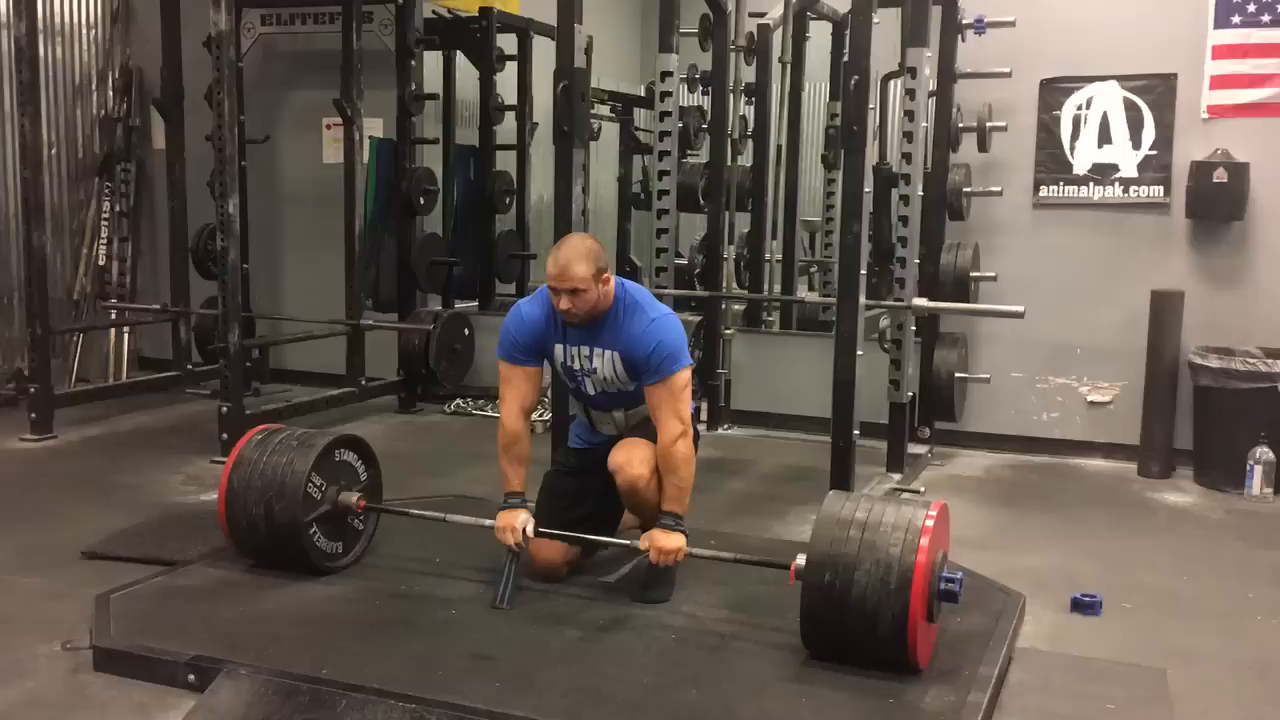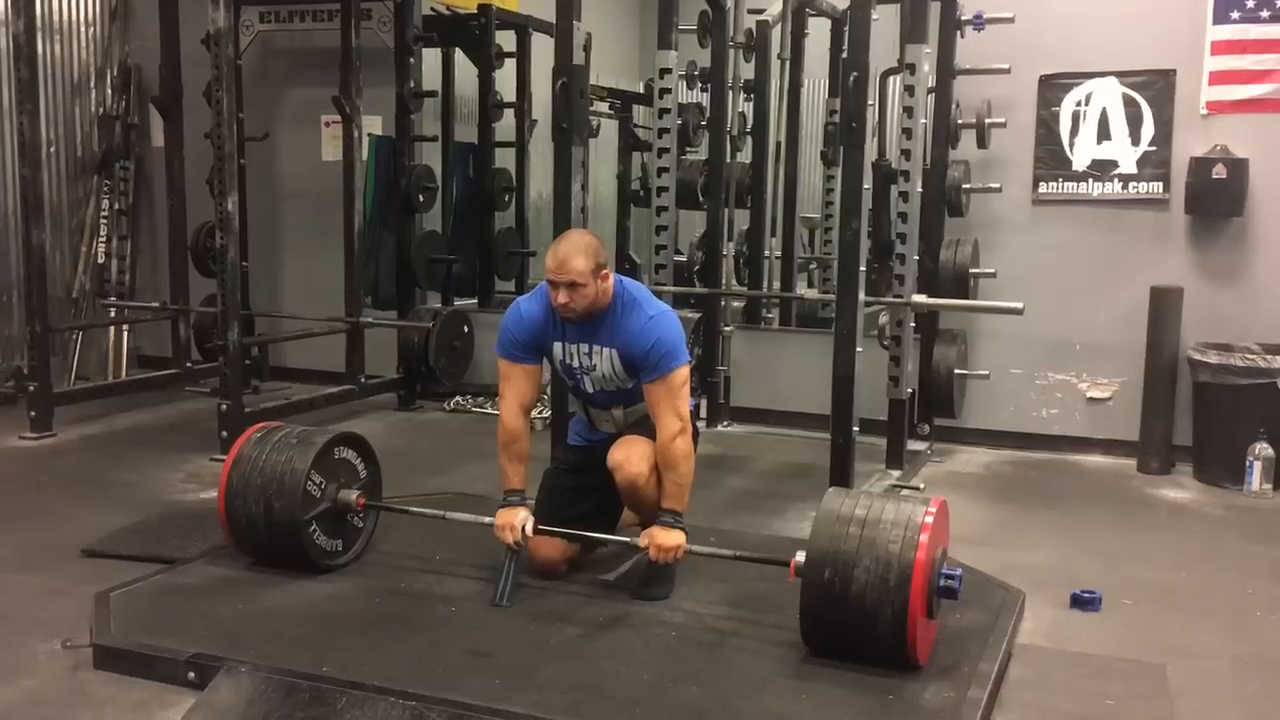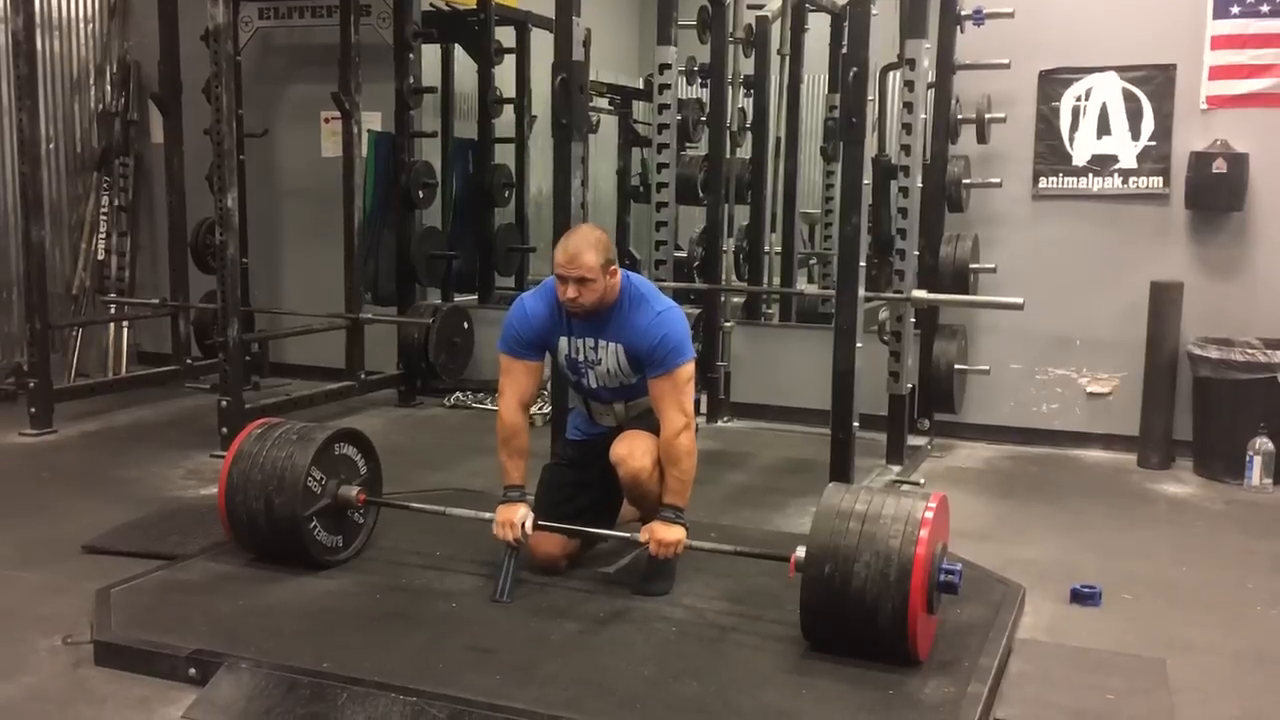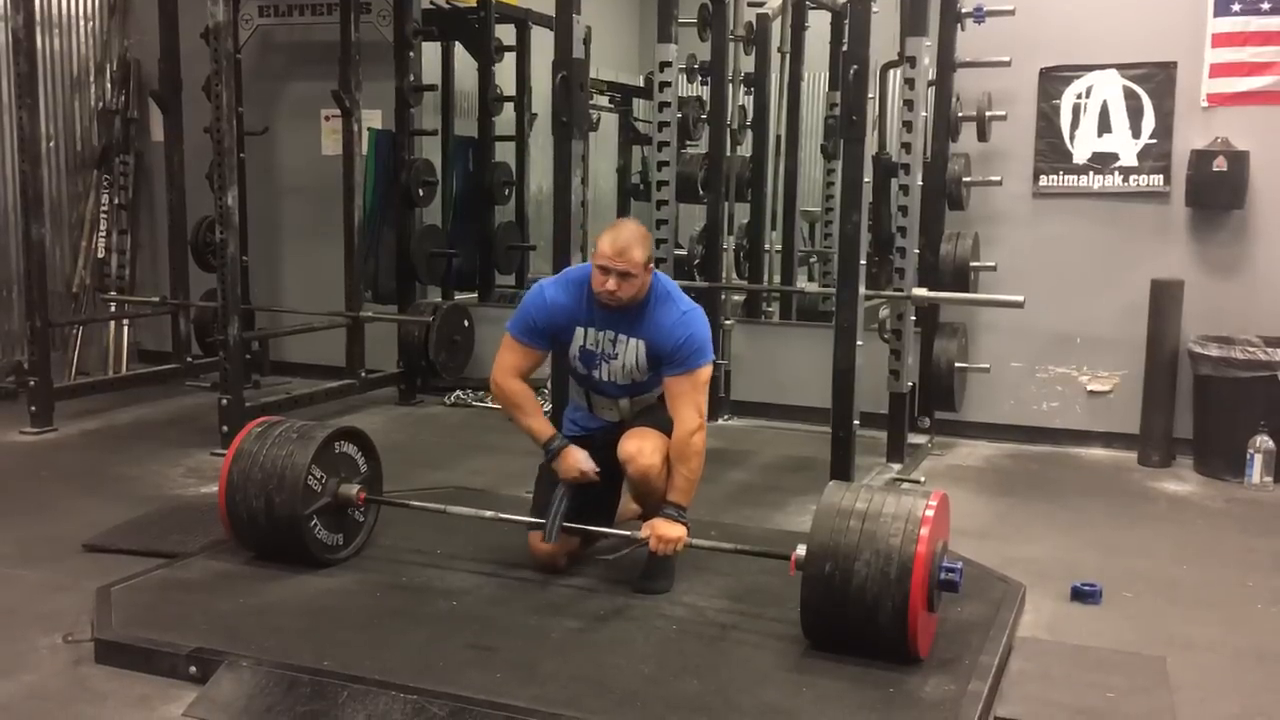
dt=0.4s
person 1, frame 1
left shoulder: (654, 326)
right shoulder: (527, 319)
left elbow: (675, 428)
right elbow: (514, 411)
left wrist: (672, 522)
right wrist: (514, 500)
left hip: (654, 426)
right hip: (591, 434)
left knee: (630, 468)
right knee: (546, 561)
left ankle: (661, 551)
right ankle: (619, 518)
person 1, frame 2
left shoulder: (651, 324)
right shoulder: (526, 317)
left elbow: (674, 426)
right elbow: (514, 410)
left wrist: (671, 519)
right wrist: (513, 499)
left hip: (654, 423)
right hip: (591, 431)
left knee: (628, 467)
right knee: (547, 558)
left ankle: (653, 526)
right ankle: (616, 514)
person 1, frame 3
left shoulder: (658, 320)
right shoulder: (531, 311)
left elbow: (678, 422)
right elbow: (512, 405)
left wrist: (671, 514)
right wrist: (514, 495)
left hip: (652, 417)
right hip: (589, 427)
left knee: (631, 461)
right knee: (547, 554)
left ankle: (661, 544)
right ankle: (615, 511)
person 1, frame 4
left shoulder: (682, 320)
right shoulder: (551, 297)
left elbow: (690, 422)
right elbow: (505, 378)
left wrist: (674, 512)
right wrist: (556, 448)
left hip: (655, 412)
right hip: (588, 421)
left knee: (641, 458)
right knee: (548, 552)
right ankle: (615, 509)
